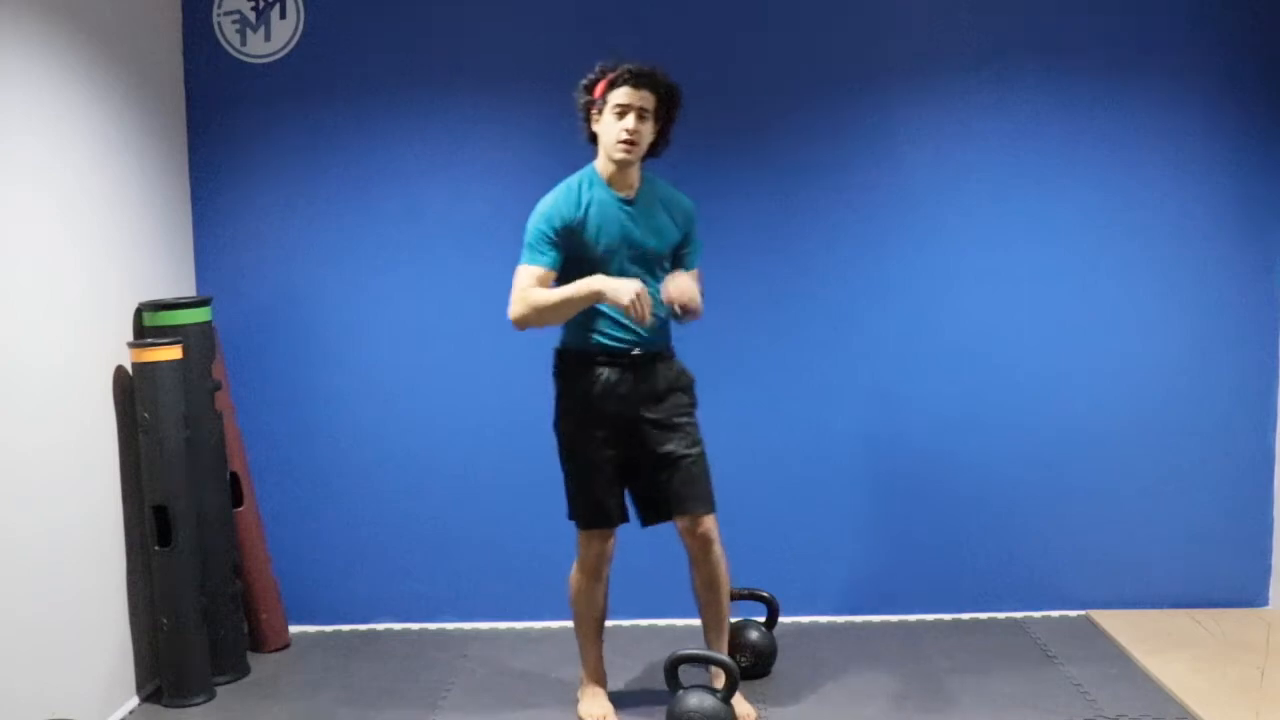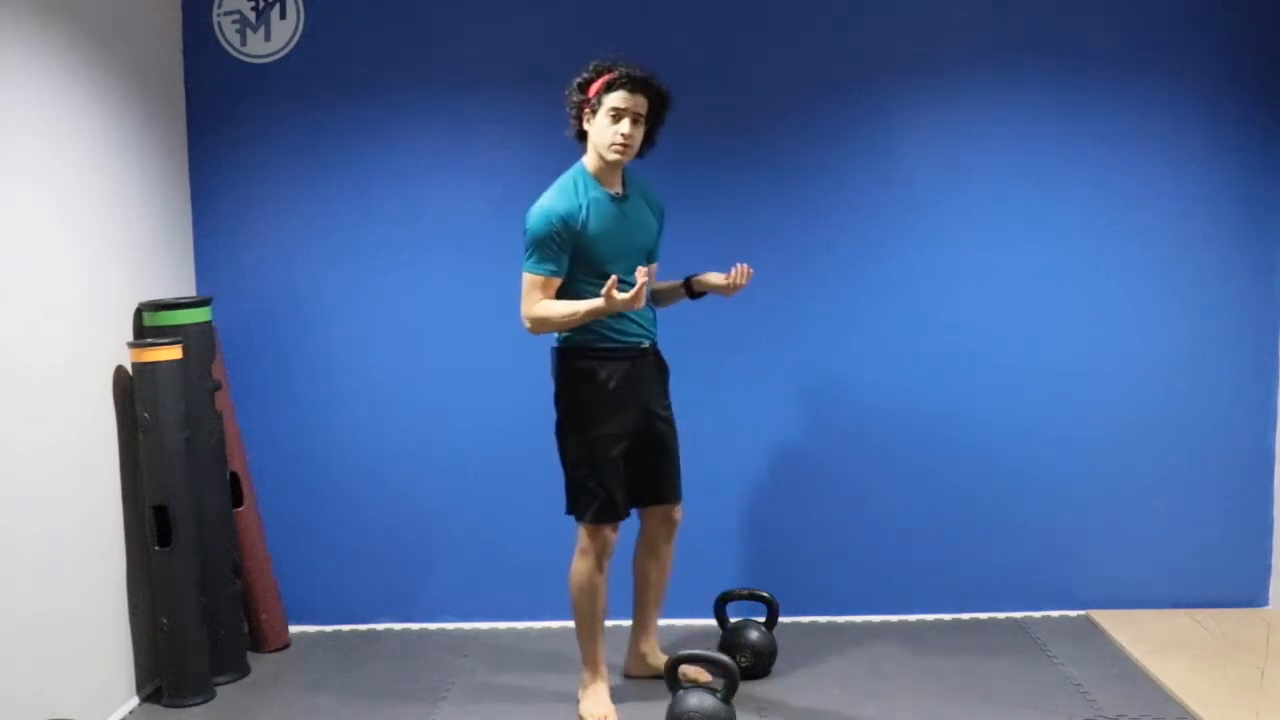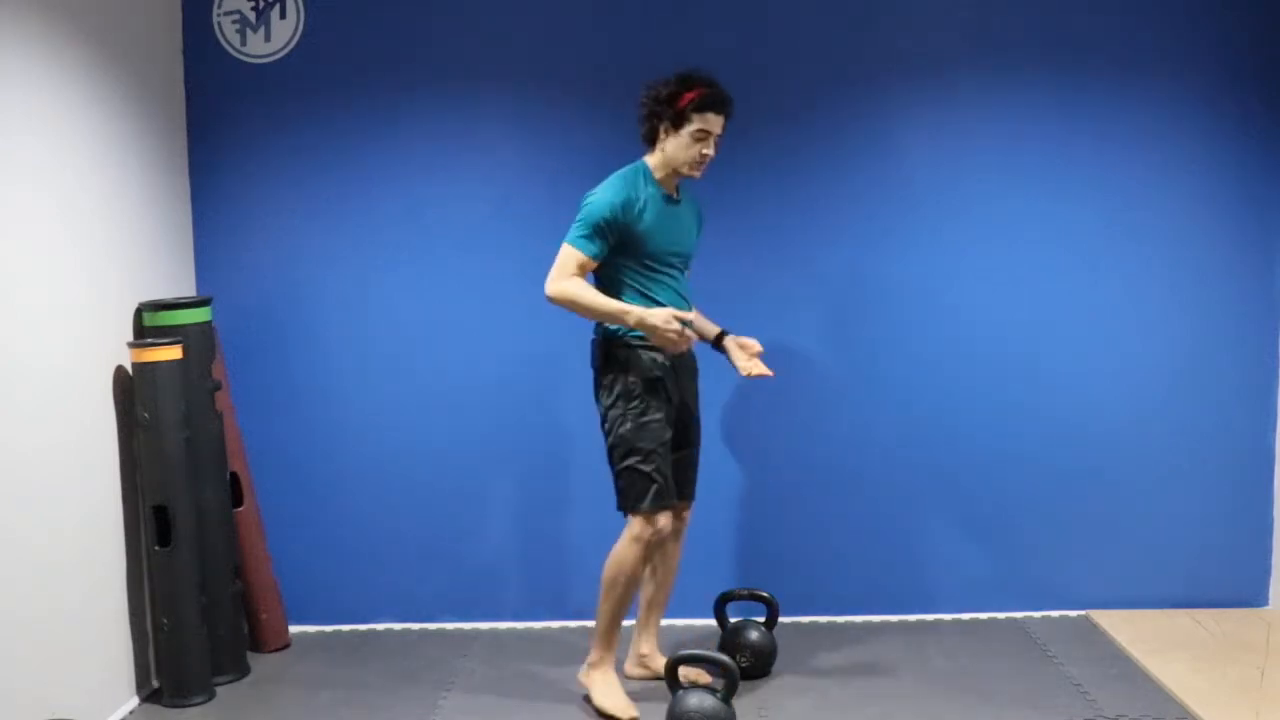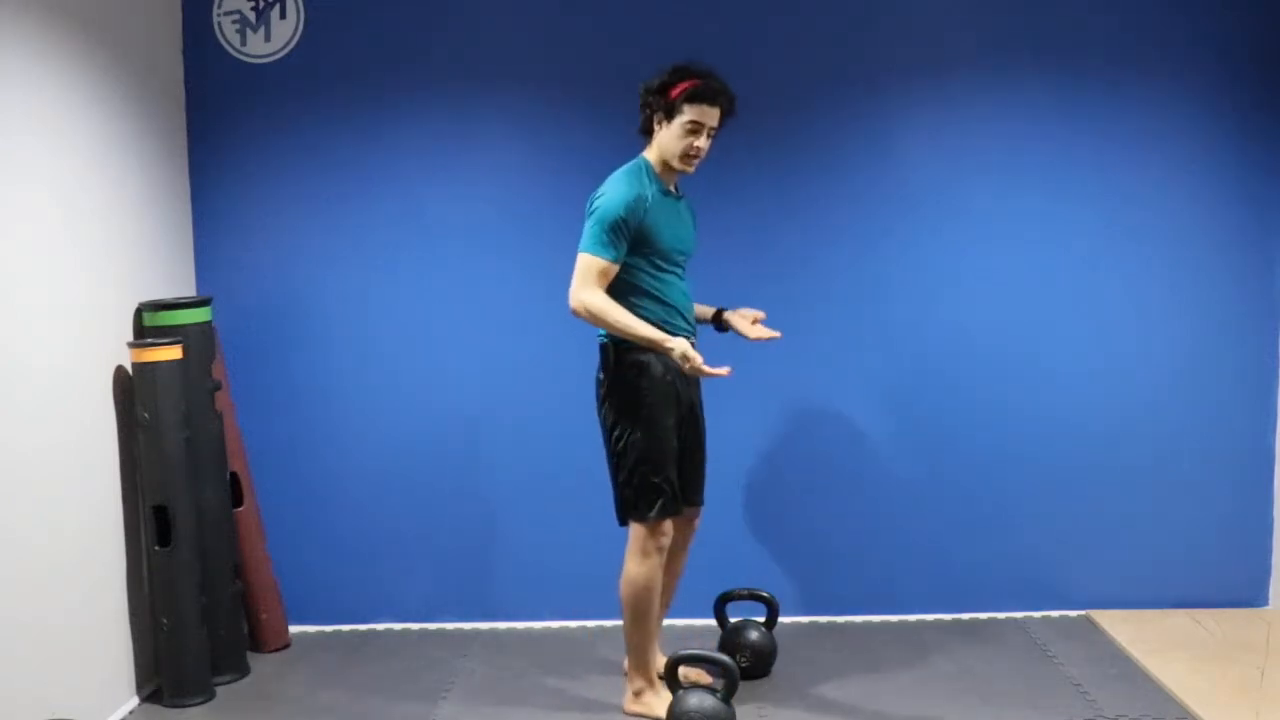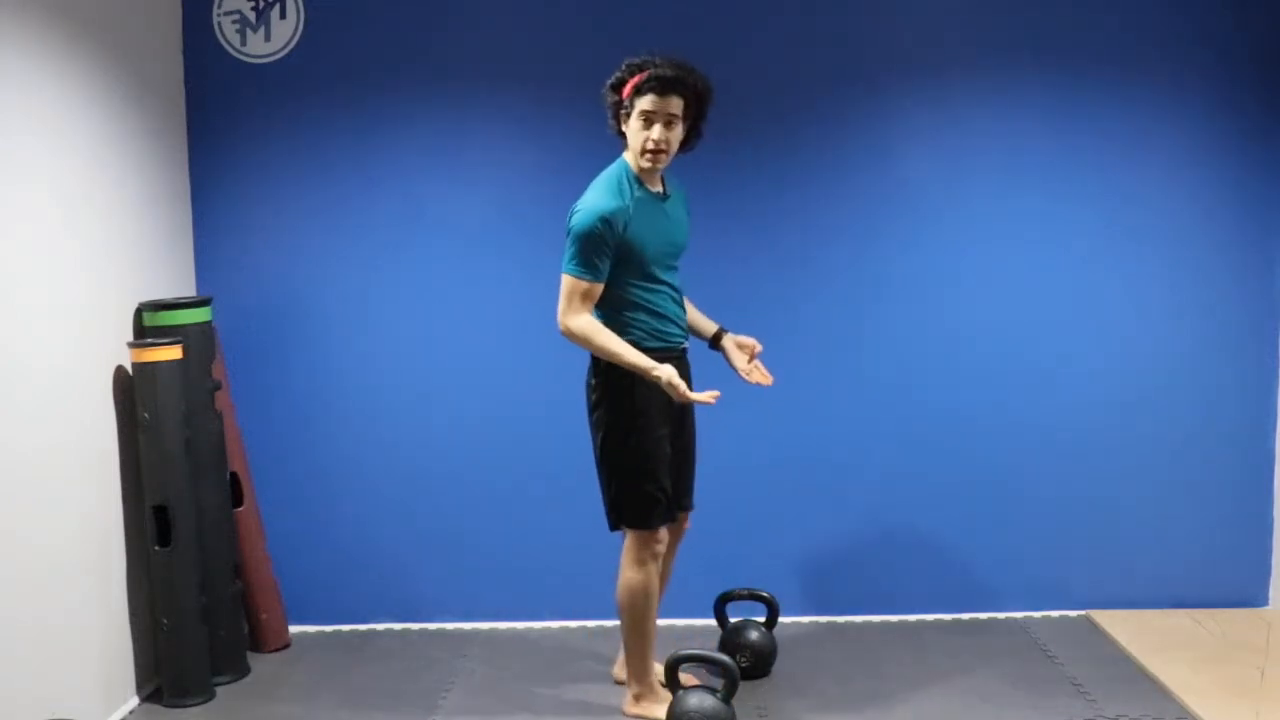
dt=0.7s
person 1, frame 1
left shoulder: (677, 209)
right shoulder: (560, 207)
right elbow: (521, 311)
left wrist: (687, 299)
right wrist: (595, 287)
left hip: (662, 378)
right hip: (592, 382)
left knee: (701, 530)
right knee: (595, 544)
person 1, frame 2
left shoulder: (648, 202)
right shoulder: (557, 208)
right elbow: (534, 313)
left wrist: (700, 285)
right wrist: (604, 305)
left hip: (647, 370)
right hip: (592, 378)
left knee: (664, 518)
right knee: (597, 535)
left ankle: (645, 649)
person 1, frame 3
left shoulder: (689, 208)
right shoulder: (614, 197)
right elbow: (559, 285)
left wrist: (720, 339)
right wrist: (640, 318)
left hip: (677, 367)
right hip: (629, 367)
left knee: (676, 516)
right knee: (649, 519)
left ankle: (645, 650)
right ankle: (598, 662)
person 1, frame 4
left shoulder: (678, 200)
right shoulder: (620, 195)
right elbow: (583, 297)
left wrist: (720, 317)
right wrist: (666, 344)
left hip: (675, 374)
right hip: (637, 374)
left knee: (683, 520)
right knee: (651, 530)
left ankle: (649, 654)
person 1, frame 5
left shoulder: (674, 197)
right shoulder: (600, 208)
right elbow: (573, 317)
left wrist: (718, 337)
right wrist: (652, 370)
left hip: (671, 376)
right hip: (629, 383)
left knee: (673, 527)
right knee: (645, 538)
left ankle: (634, 659)
